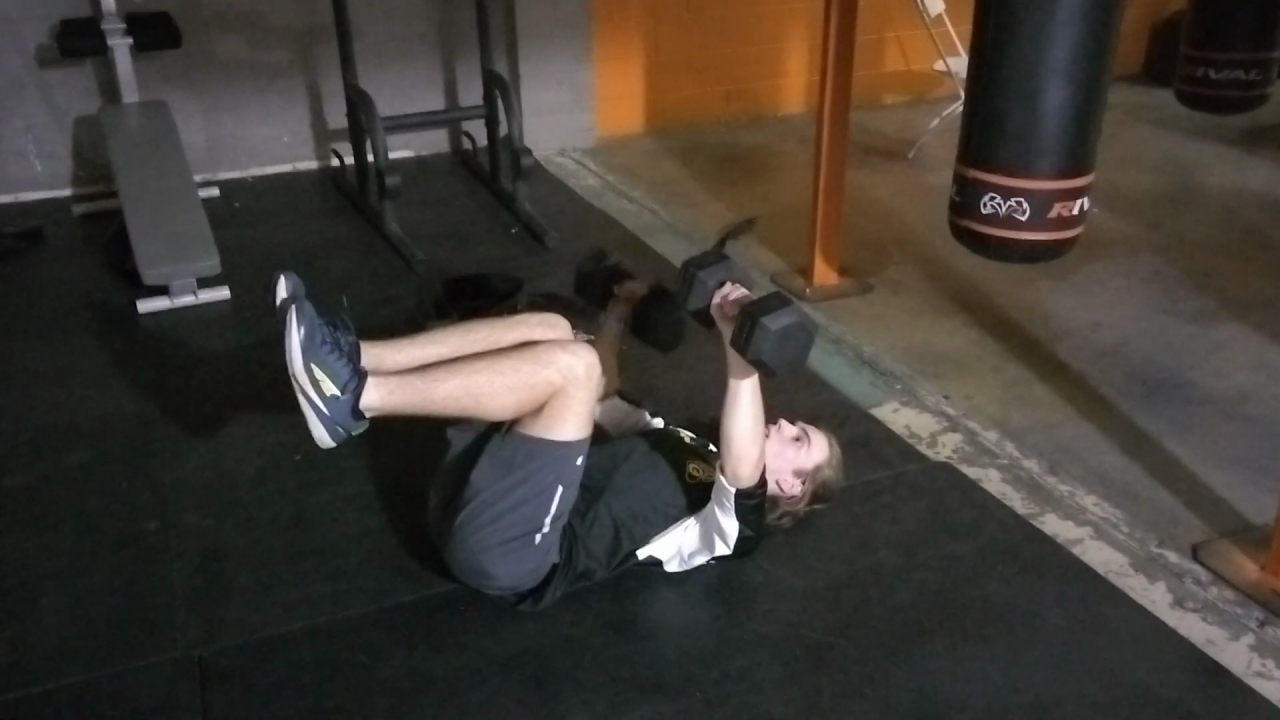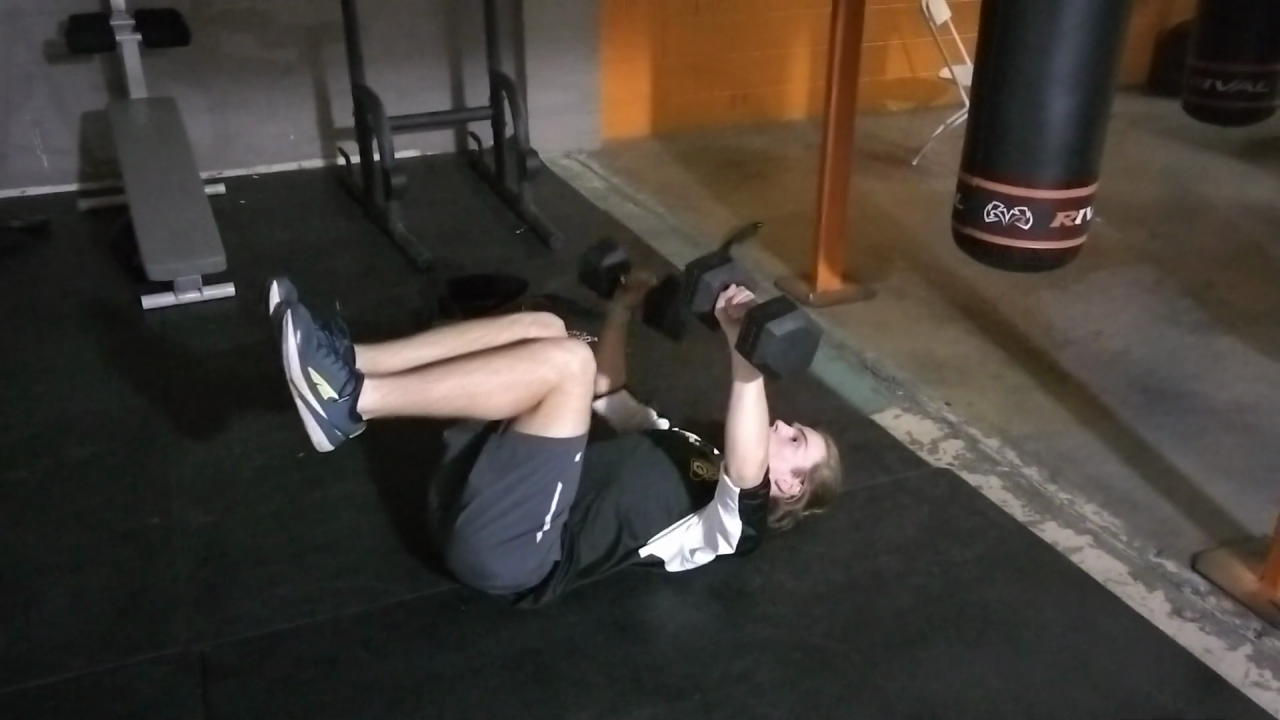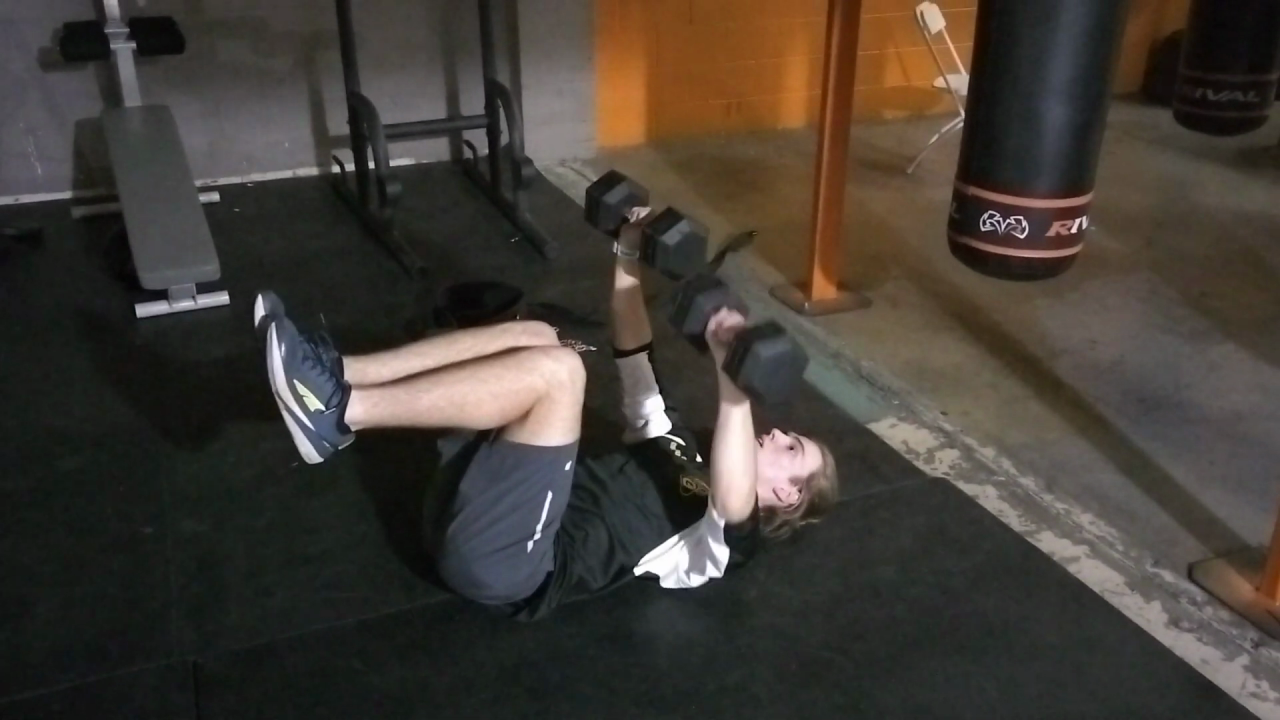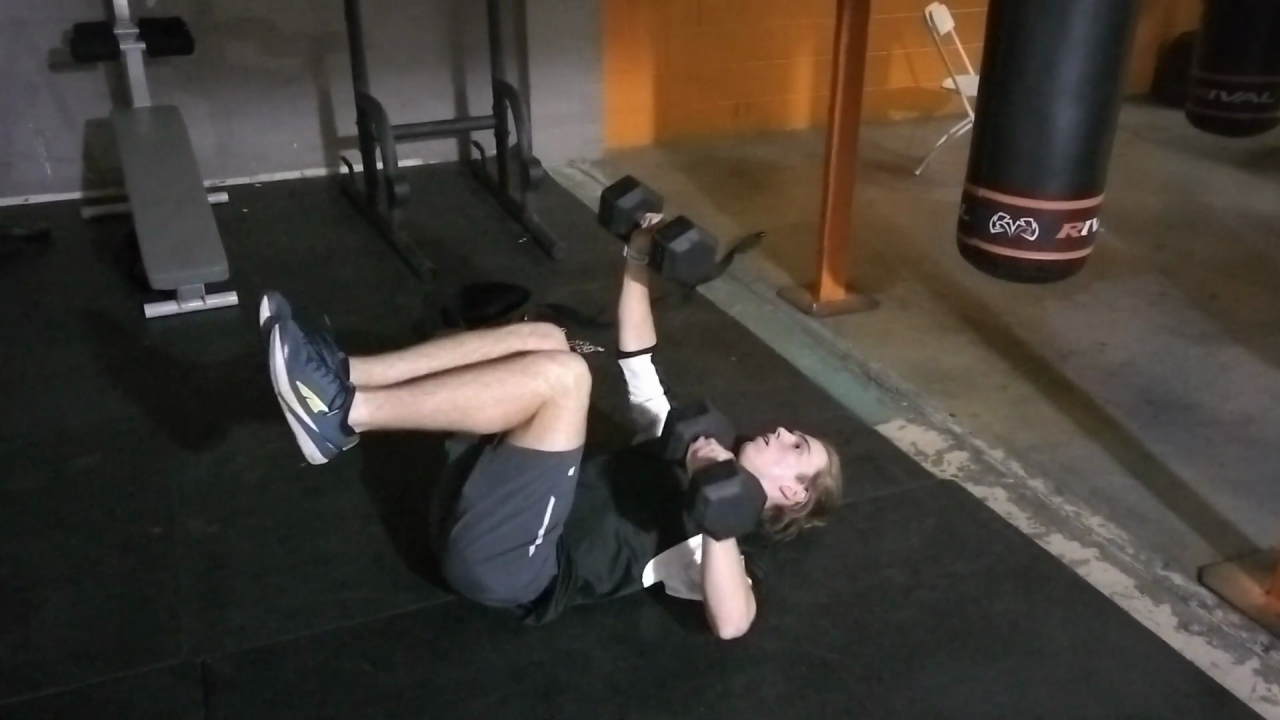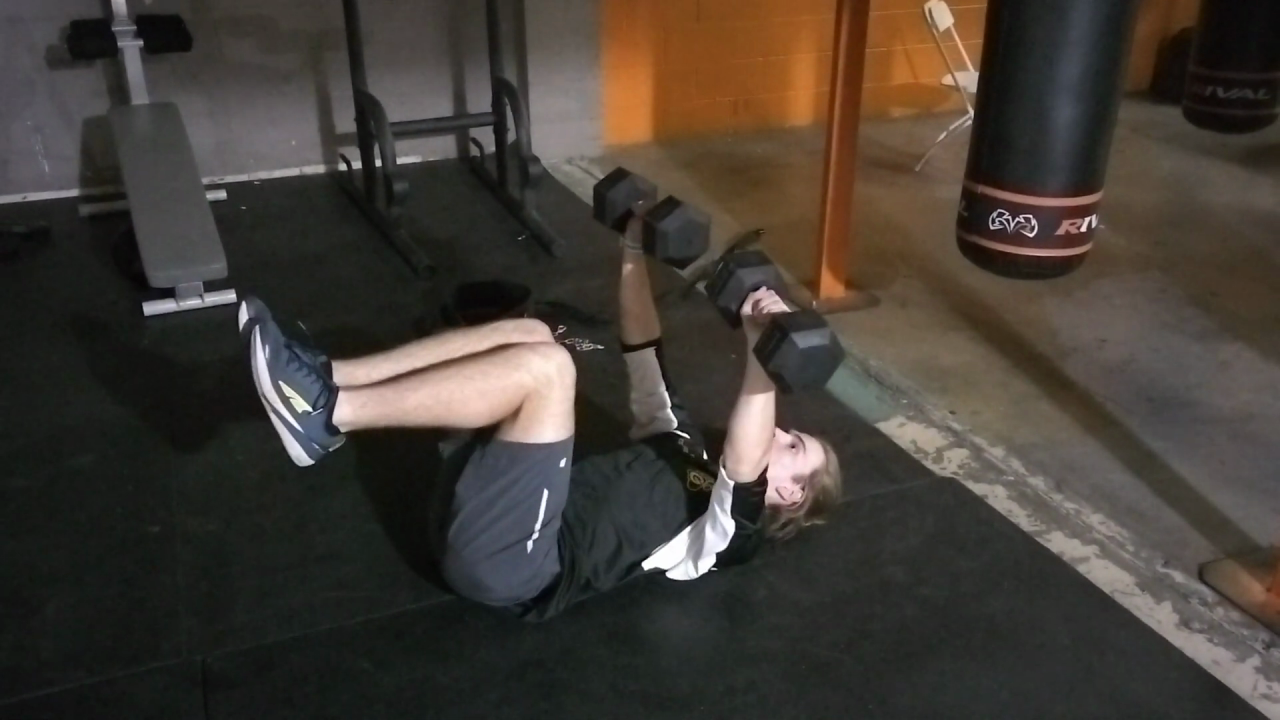
dt=1s
person 1, frame 1
left shoulder: (733, 522)
right shoulder: (686, 445)
left elbow: (742, 469)
right elbow: (600, 404)
left wrist: (740, 352)
right wrist: (616, 318)
left hip: (506, 545)
right hip: (475, 493)
left knee: (571, 363)
right knee: (549, 328)
left ankle: (352, 400)
right ankle: (351, 359)
person 1, frame 2
left shoulder: (734, 520)
right shoulder: (685, 443)
left elbow: (745, 470)
right elbow: (607, 395)
left wrist: (744, 353)
right wrist: (621, 312)
left hip: (509, 544)
right hip: (476, 490)
left knee: (568, 360)
right knee: (545, 326)
left ankle: (351, 401)
right ankle: (346, 360)
person 1, frame 3
left shoulder: (722, 541)
right shoulder: (674, 442)
left elbow: (734, 505)
right elbow: (633, 353)
left wrist: (735, 375)
right wrist: (628, 256)
left hip: (500, 558)
right hip: (473, 505)
left knee: (556, 368)
right knee: (534, 336)
left ankle: (338, 414)
right ankle: (336, 373)
person 1, frame 4
left shoulder: (732, 533)
right shoulder: (681, 447)
left elbow: (730, 622)
right elbow: (637, 359)
right wrist: (638, 261)
left hip: (506, 560)
right hip: (478, 505)
left knee: (564, 372)
right knee: (545, 339)
left ankle: (342, 415)
right ankle: (341, 372)
person 1, frame 5
left shoulder: (726, 530)
right shoulder: (680, 441)
left elbow: (744, 461)
right elbow: (641, 348)
left wrist: (763, 350)
right wrist: (634, 250)
left hip: (506, 557)
right hip: (477, 508)
left knee: (545, 365)
right knee: (527, 335)
left ankle: (326, 415)
right ankle: (325, 376)
